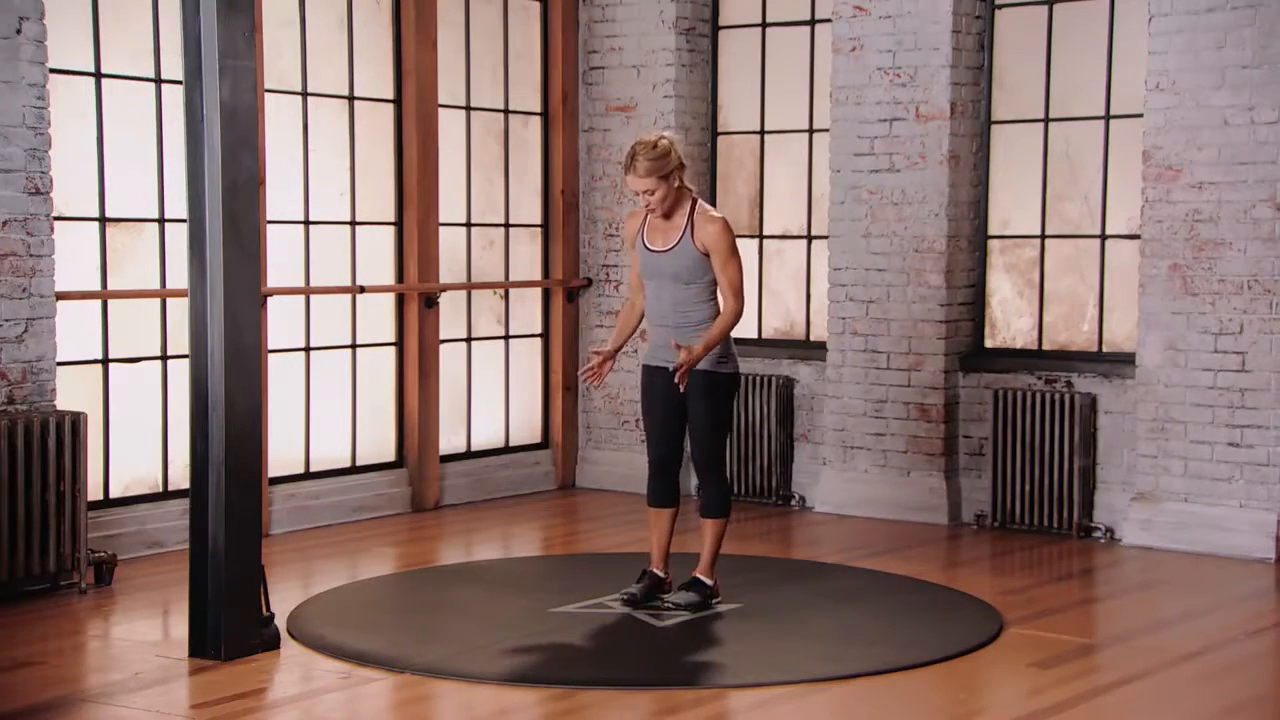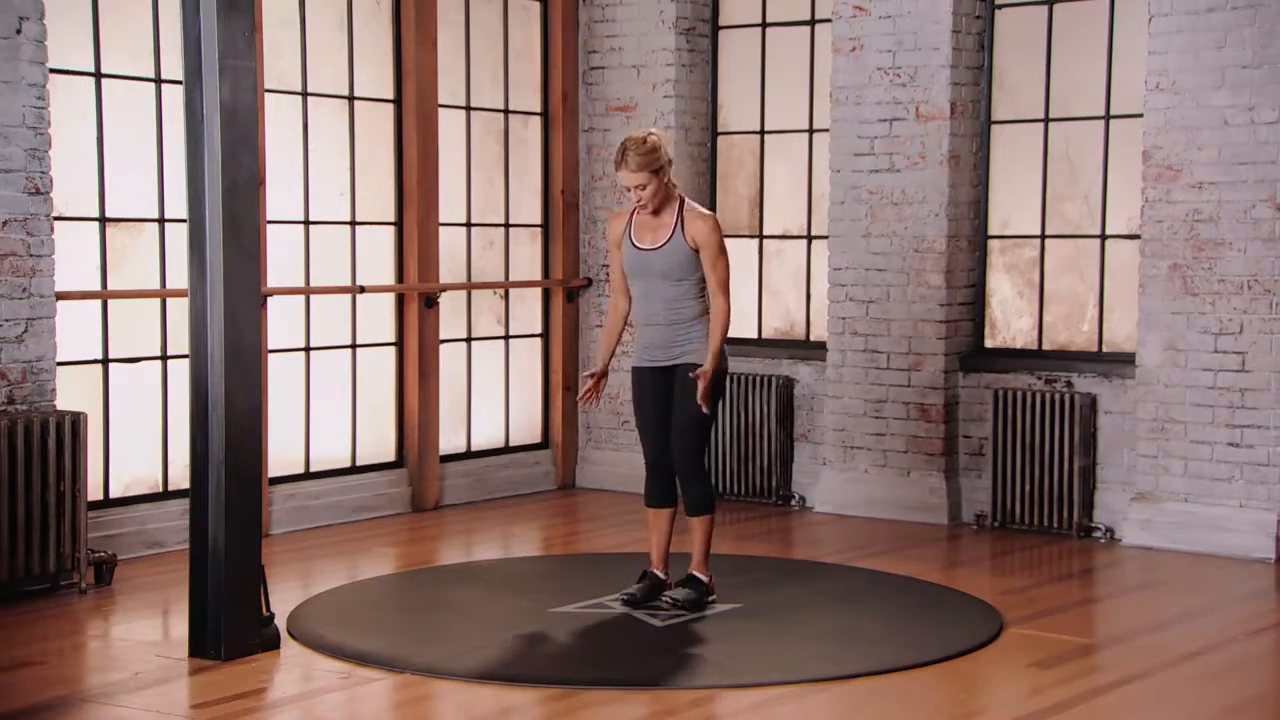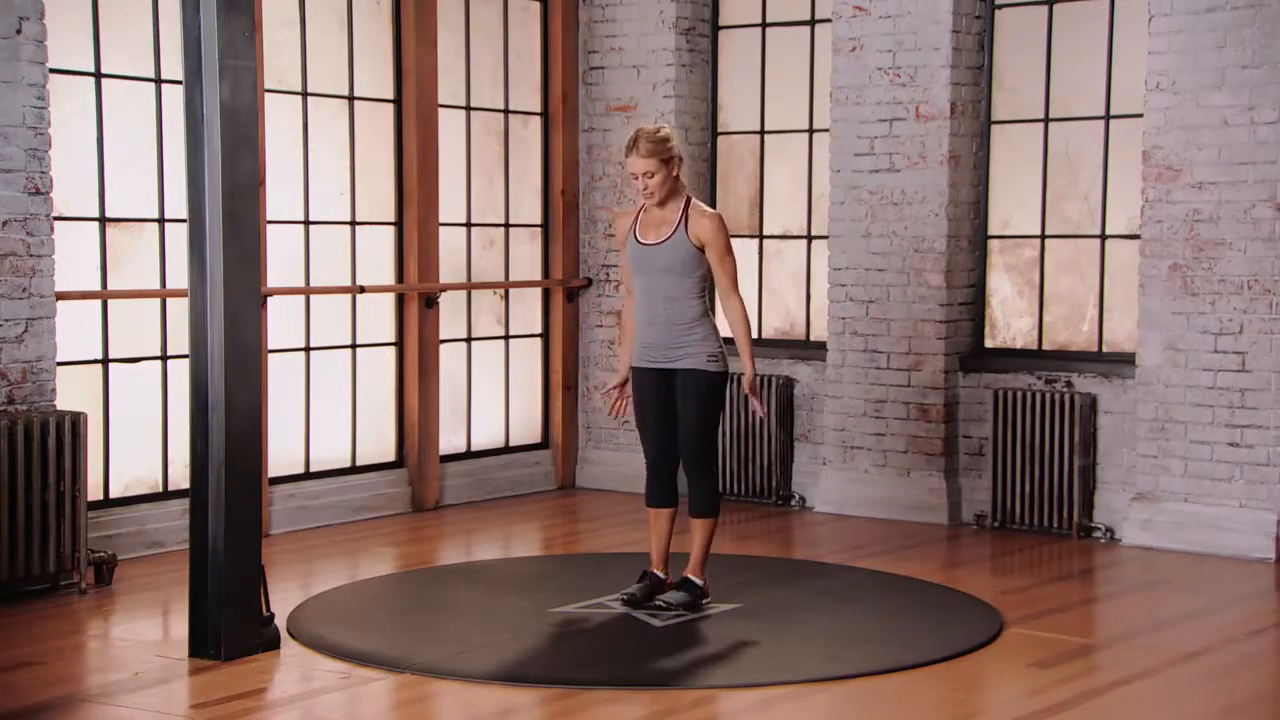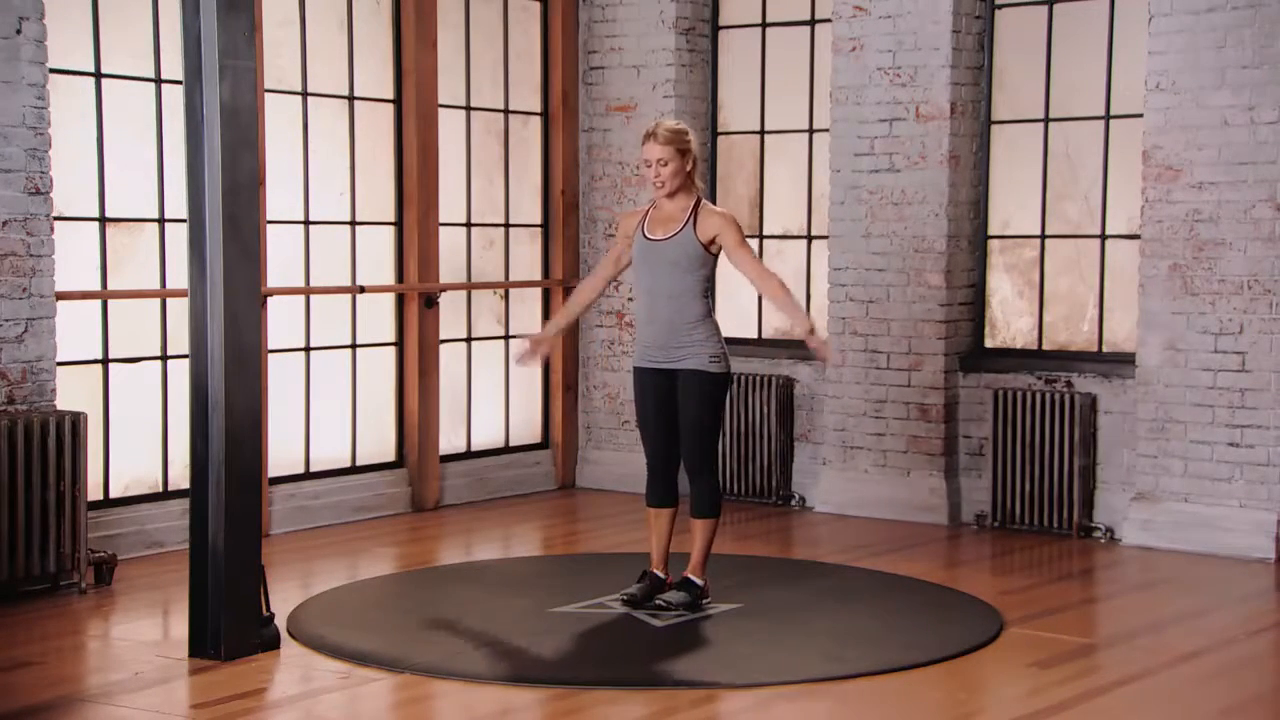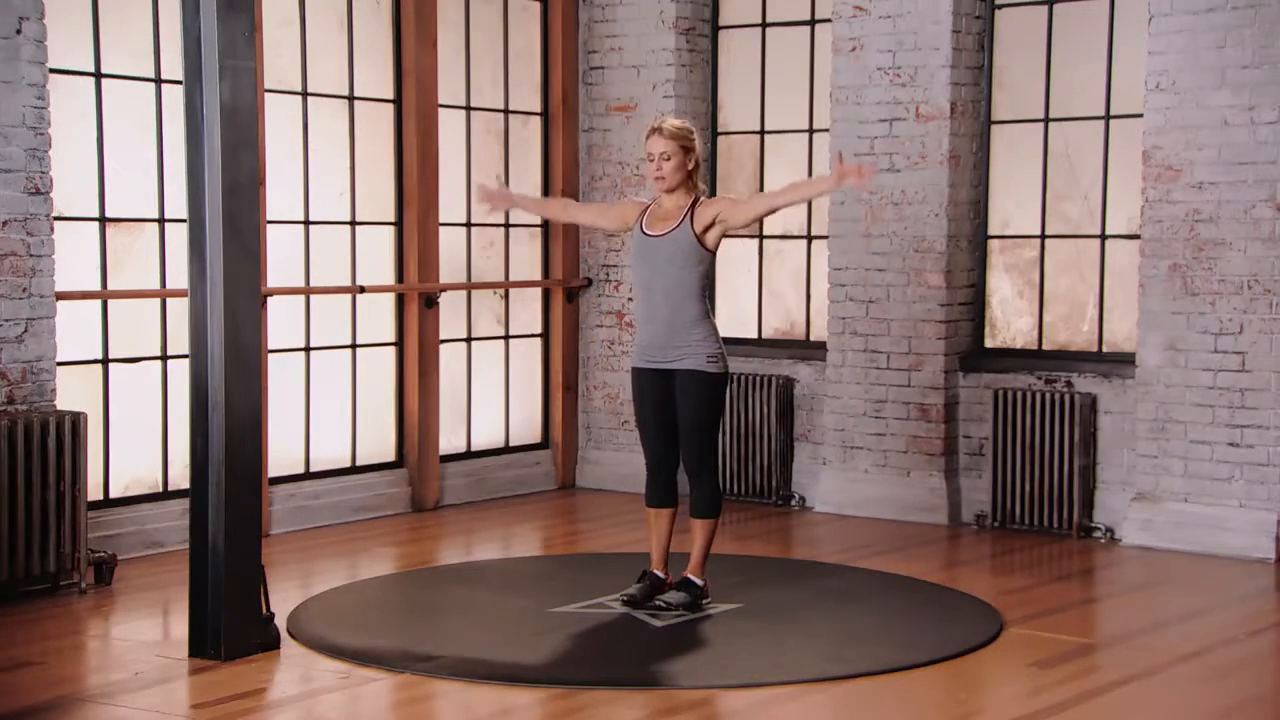
dt=0.4s
person 1, frame 1
left shoulder: (710, 226)
right shoulder: (635, 227)
left elbow: (733, 304)
left wrist: (699, 350)
right wrist: (612, 348)
left hip: (709, 365)
right hip: (658, 363)
left knee: (707, 466)
right knee: (660, 464)
left ankle: (705, 577)
right ankle: (657, 571)
person 1, frame 2
left shoulder: (700, 223)
right shoulder: (619, 226)
left elbow: (720, 300)
right elbow: (620, 300)
left wrist: (710, 365)
right wrist: (602, 362)
left hip: (695, 359)
right hip: (648, 362)
left knee: (687, 462)
right knee: (657, 465)
left ankle: (699, 573)
right ankle: (656, 570)
person 1, frame 3
left shoulder: (704, 222)
right shoulder: (627, 224)
left elbow: (730, 298)
left wrist: (748, 367)
right wrist: (624, 370)
left hip: (696, 362)
right hip: (650, 363)
left knee: (698, 465)
right knee: (658, 466)
left ankle: (695, 577)
right ankle: (657, 571)
person 1, frame 4
left shoulder: (713, 220)
right shoulder: (634, 222)
left elbow: (760, 274)
right elbow: (598, 280)
left wrist: (802, 322)
right wrist: (551, 330)
left hip: (699, 362)
right hip: (649, 362)
left knee: (698, 466)
right knee: (658, 466)
left ankle: (696, 577)
right ankle: (656, 571)
person 1, frame 5
left shoulder: (709, 213)
right shoulder: (635, 213)
left elbow: (769, 201)
right elbow: (570, 210)
left wrist: (831, 182)
right wrist: (511, 199)
left hip: (696, 361)
right hip: (648, 361)
left knee: (698, 465)
right knee: (658, 465)
left ankle: (695, 577)
right ankle: (656, 571)
